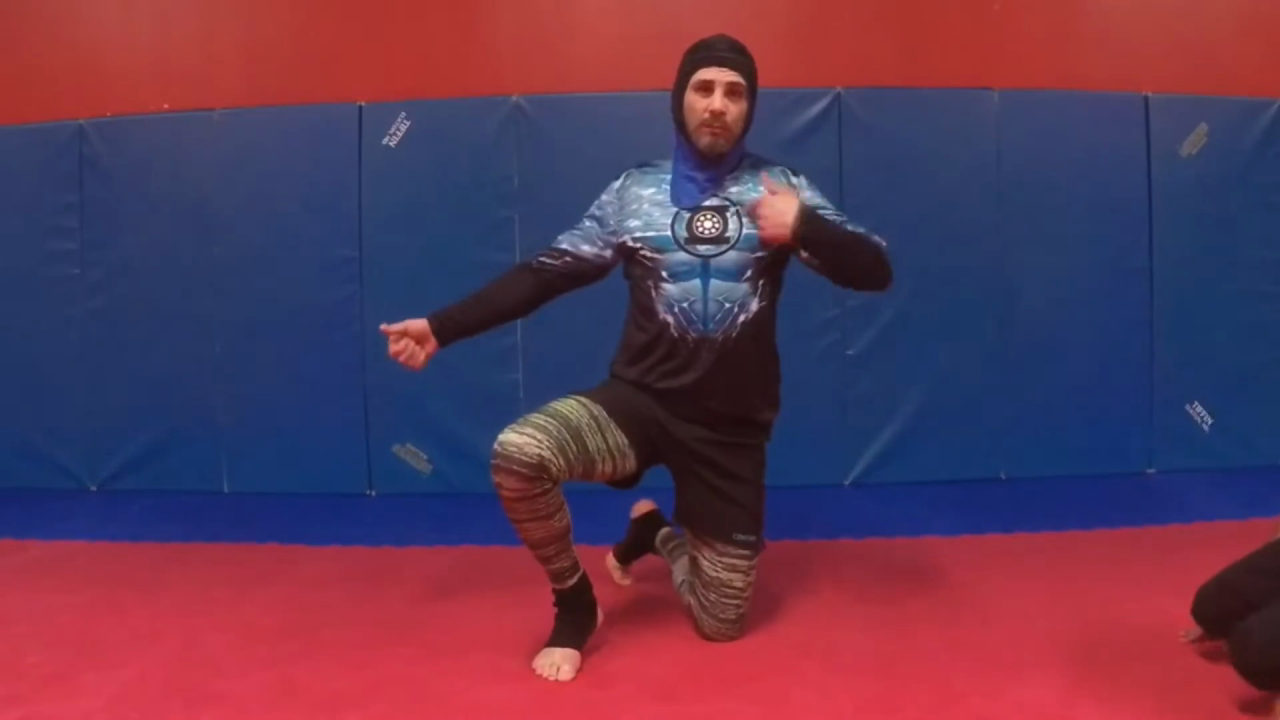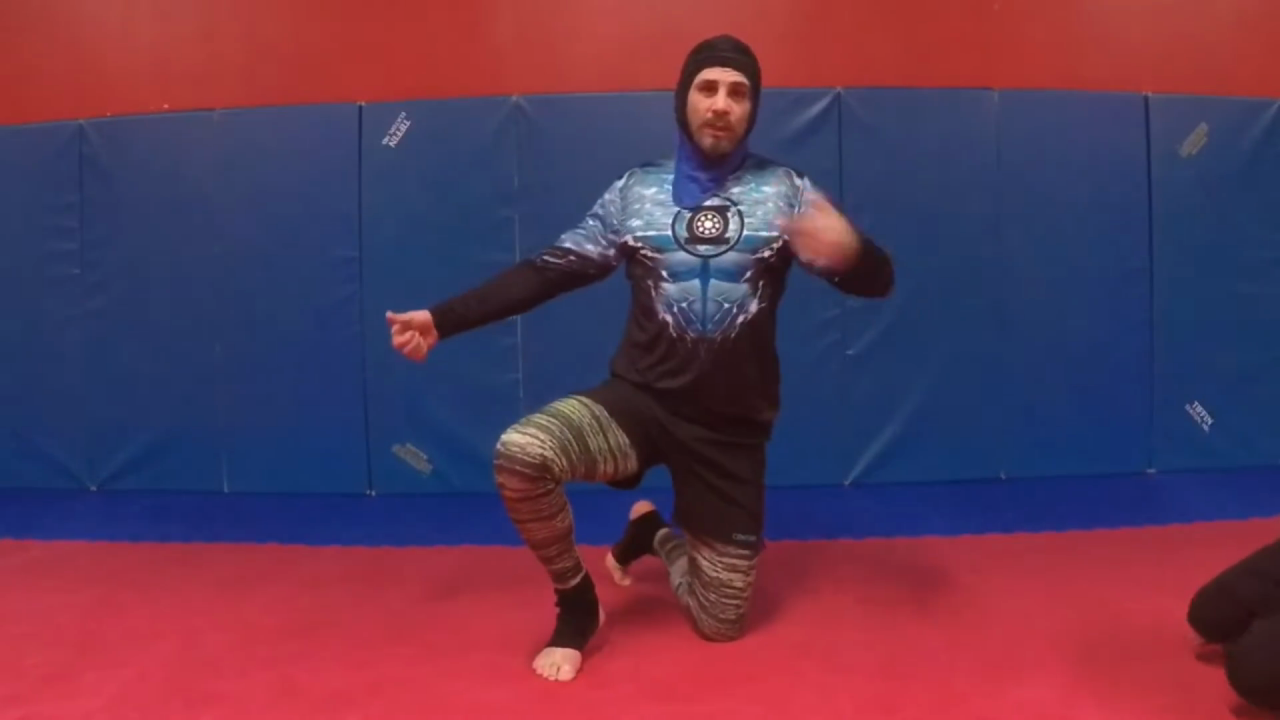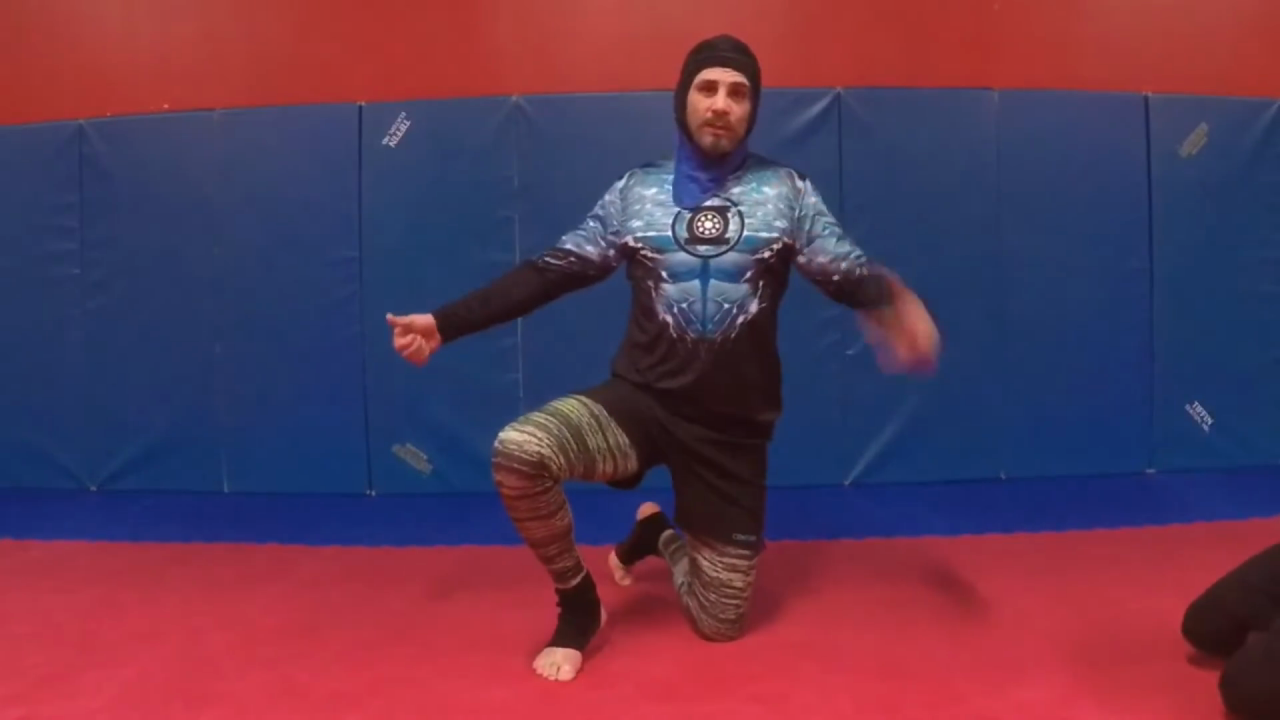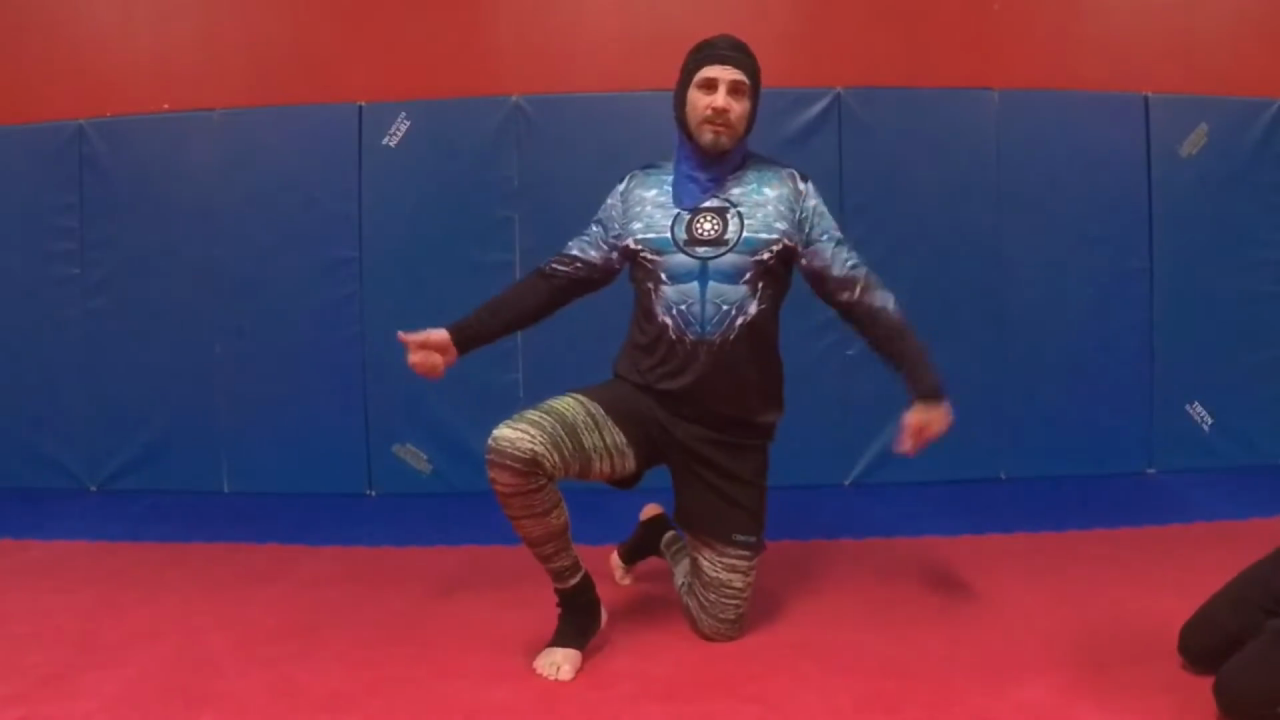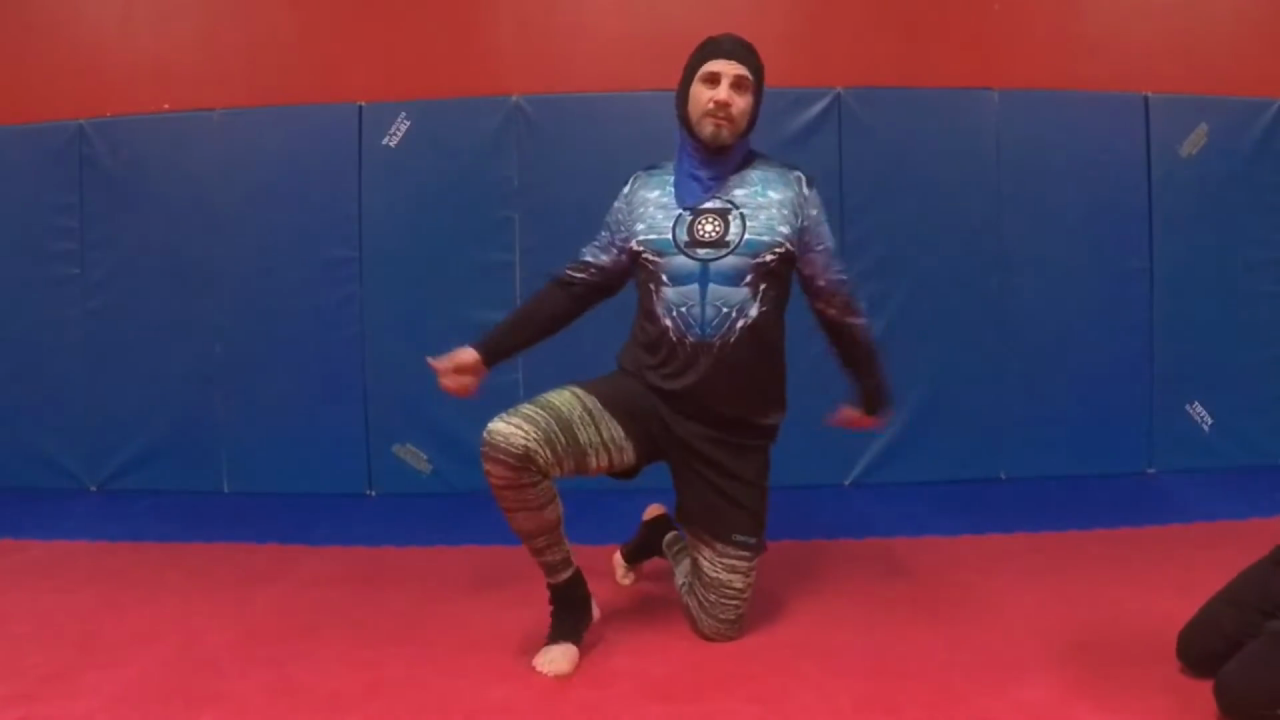
dt=0.1s
person 1, frame 1
left shoulder: (780, 188)
right shoulder: (632, 191)
left elbow: (872, 271)
right elbow: (548, 271)
left wrist: (807, 225)
right wrist: (439, 327)
left hip: (732, 424)
right hip: (639, 399)
left knee: (720, 620)
right knee: (517, 455)
left ankle: (656, 532)
right ankle: (575, 602)
person 1, frame 2
left shoulder: (783, 191)
right shoulder: (635, 191)
left elbow: (878, 279)
right elbow: (551, 269)
left wrist: (847, 247)
right wrist: (441, 319)
left hip: (732, 424)
right hip: (639, 398)
left knee: (720, 621)
right knee: (519, 454)
left ankle: (654, 533)
right ankle: (577, 602)
person 1, frame 3
left shoulder: (787, 192)
right shoulder: (635, 190)
left elbow: (853, 280)
right elbow: (551, 271)
left wrist: (901, 311)
right wrist: (443, 323)
left hip: (734, 425)
right hip: (642, 398)
left knee: (720, 621)
right knee: (518, 452)
left ankle: (659, 535)
right ankle: (579, 602)
person 1, frame 4
left shoulder: (789, 192)
right shoulder: (638, 192)
left elbow: (854, 291)
right elbow: (560, 277)
left wrist: (924, 386)
right wrist: (459, 337)
left hip: (735, 425)
right hip: (643, 398)
left knee: (721, 622)
right knee: (511, 449)
left ankle: (662, 536)
right ankle: (578, 601)
person 1, frame 5
left shoulder: (789, 192)
right shoulder: (641, 192)
left elbow: (834, 305)
right elbow: (577, 286)
left wrist: (872, 393)
right wrist: (486, 352)
left hip: (738, 422)
right hip: (644, 395)
left knee: (721, 618)
right knee: (509, 442)
left ankle: (666, 536)
right ankle: (570, 597)
